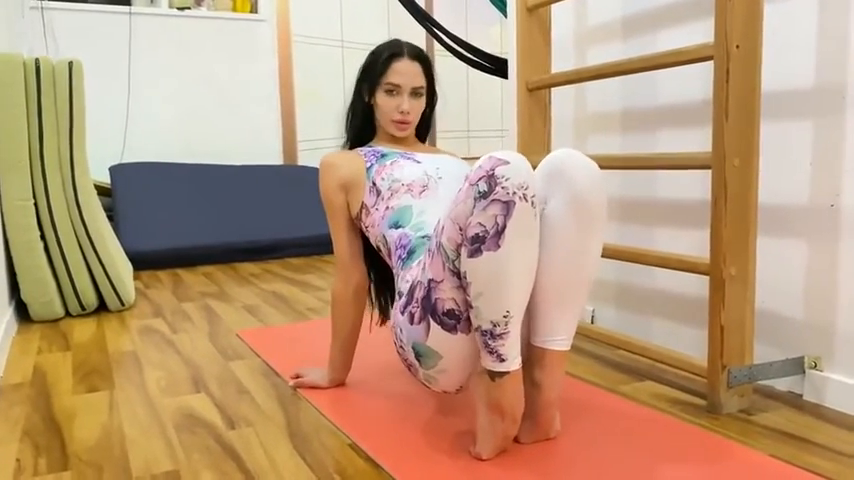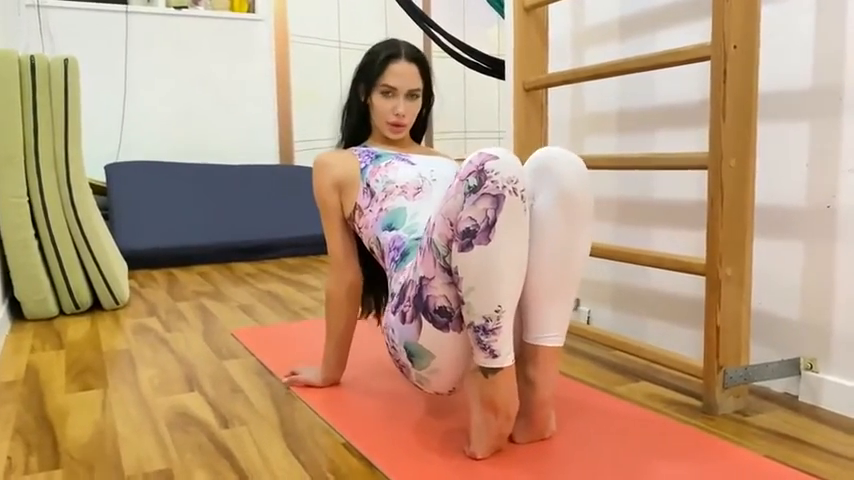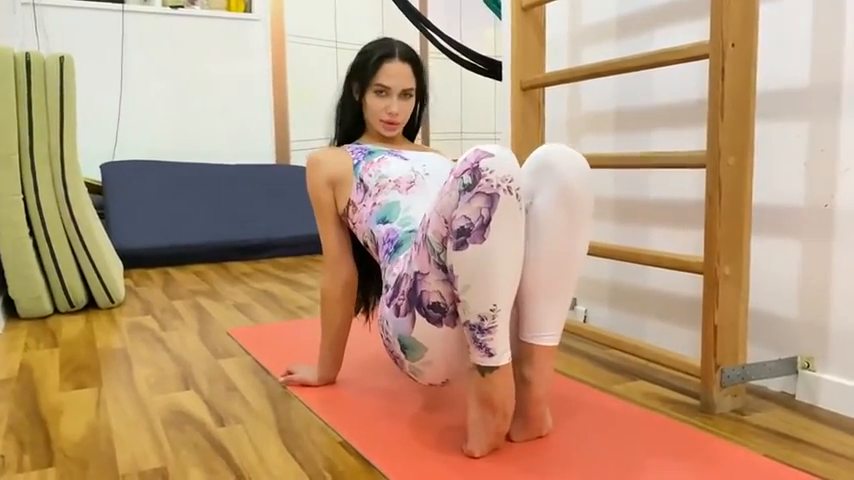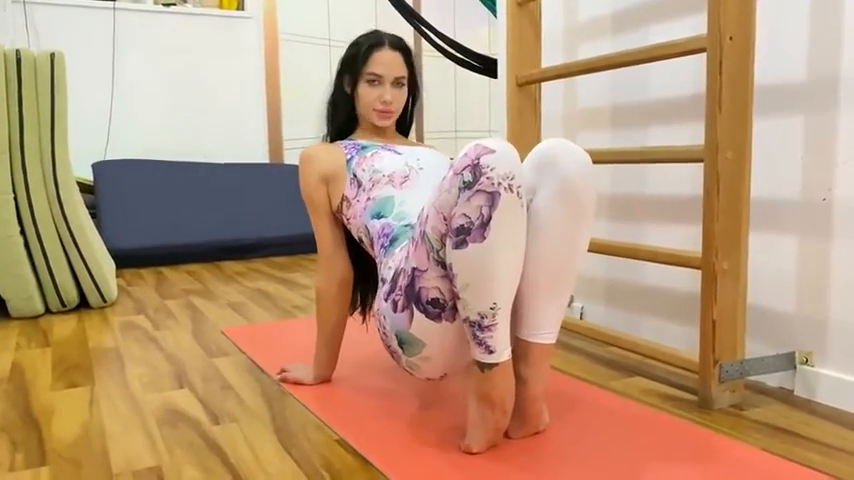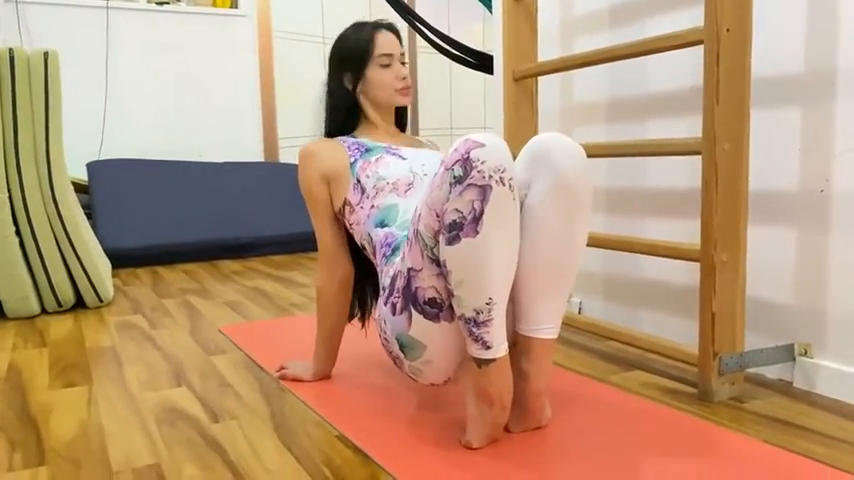
dt=0.3s
person 1, frame 1
left shoulder: (451, 161)
right shoulder: (343, 167)
right elbow: (351, 275)
left hip: (505, 317)
right hip: (434, 327)
left knee: (569, 168)
right knee: (503, 171)
left ankle: (542, 385)
right ankle: (499, 388)
person 1, frame 2
left shoulder: (443, 162)
right shoulder: (337, 166)
right elbow: (346, 275)
left hip: (497, 313)
right hip: (430, 329)
left knee: (555, 164)
right knee: (493, 166)
left ankle: (536, 383)
right ankle: (492, 384)
person 1, frame 3
left shoulder: (435, 157)
right shoulder: (329, 164)
right elbow: (340, 271)
left hip: (488, 306)
right hip: (421, 317)
left knee: (558, 163)
right knee: (487, 164)
left ankle: (531, 380)
right ankle: (490, 384)
person 1, frame 4
left shoulder: (427, 152)
right shoulder: (322, 160)
right elbow: (335, 269)
left hip: (490, 298)
right hip: (417, 308)
left knee: (560, 158)
right knee: (489, 158)
left ankle: (528, 379)
right ankle: (490, 378)
person 1, frame 5
left shoulder: (428, 149)
right shoulder: (324, 157)
right elbow: (336, 267)
left hip: (487, 306)
right hip: (423, 324)
left knee: (554, 151)
right knee: (480, 152)
left ankle: (529, 374)
right ankle: (488, 377)
